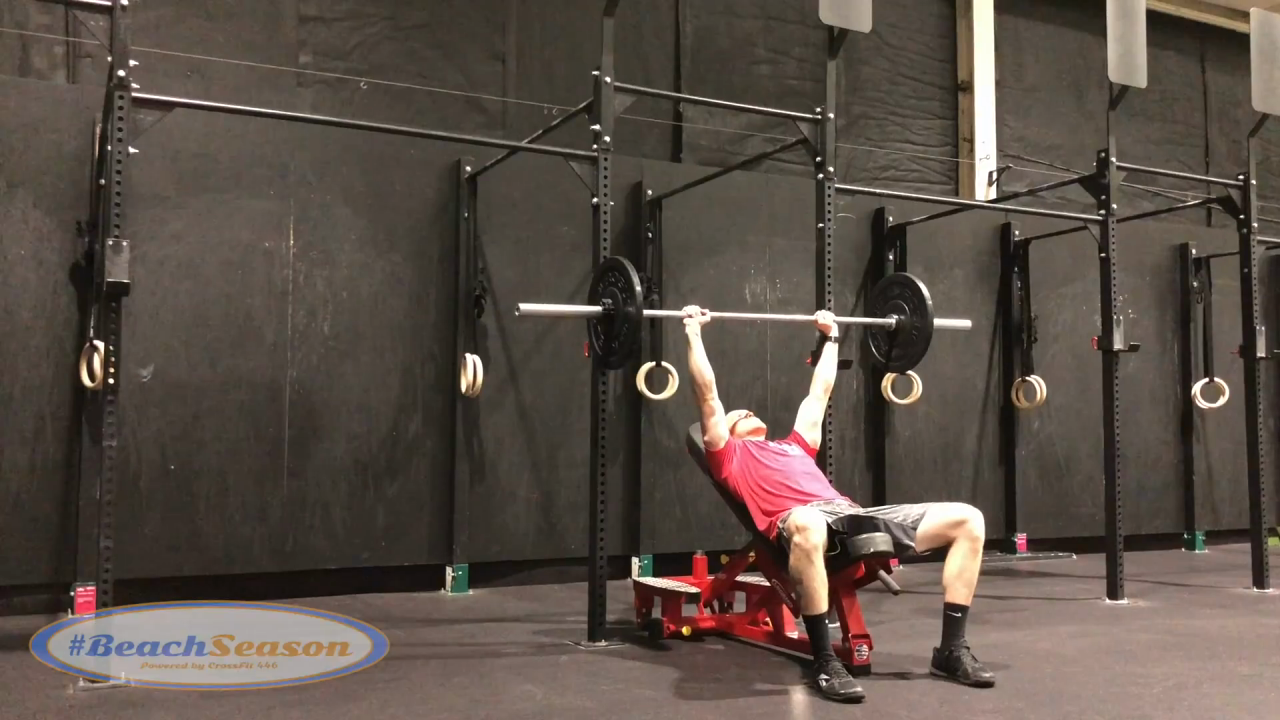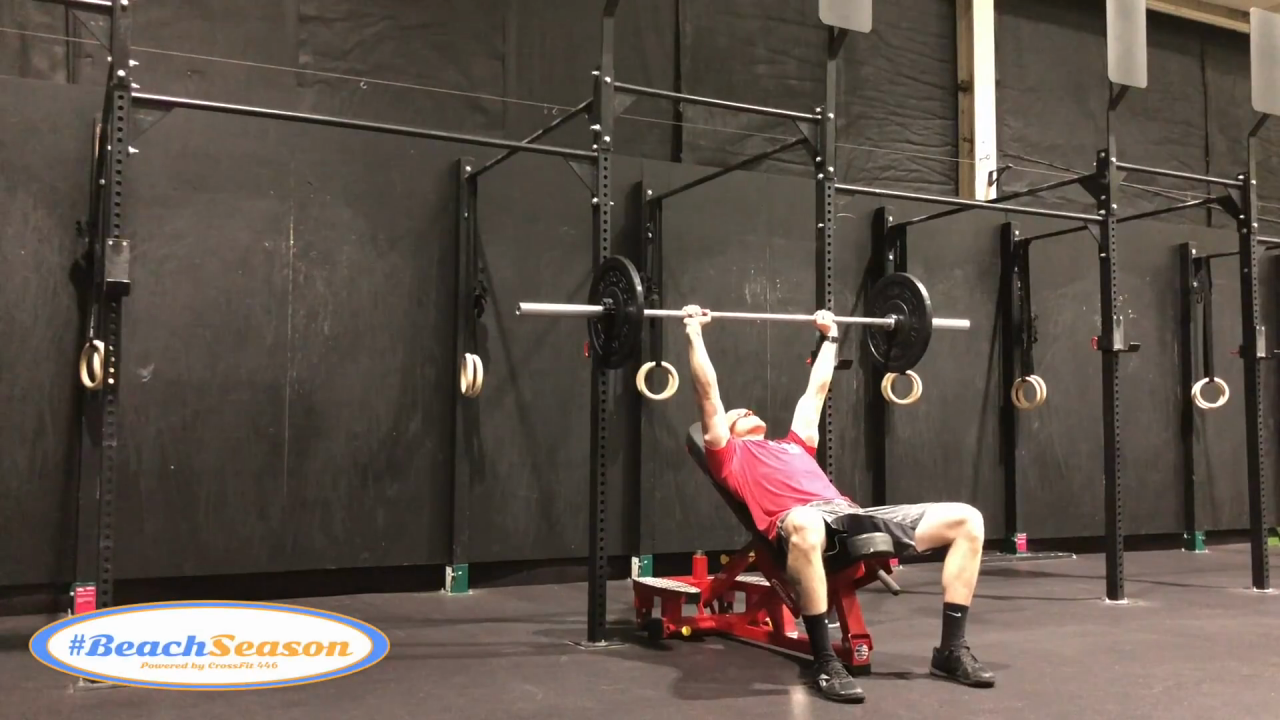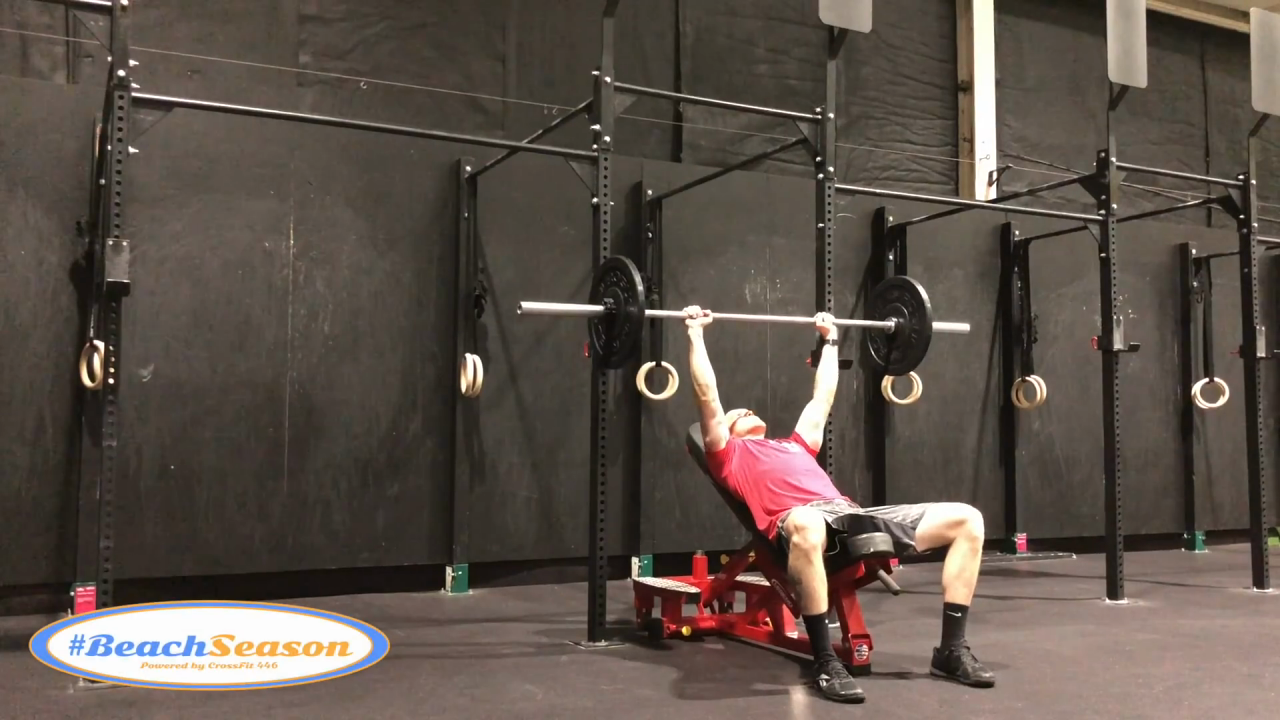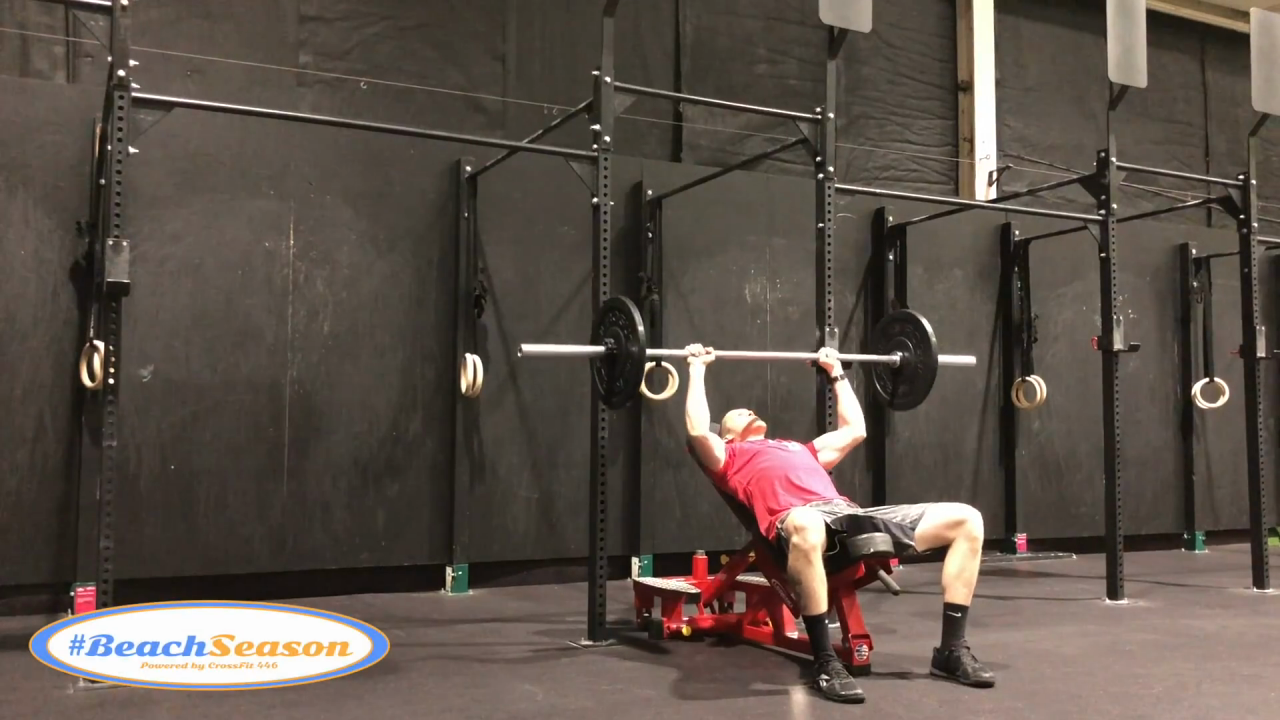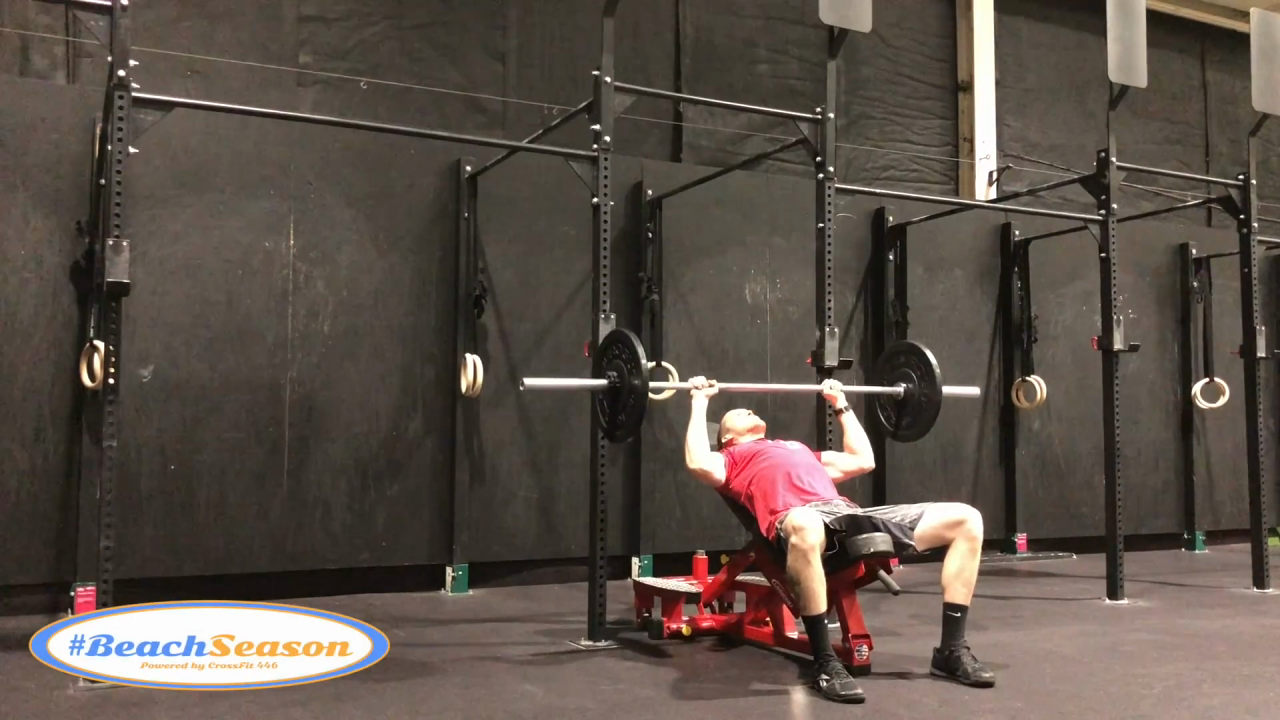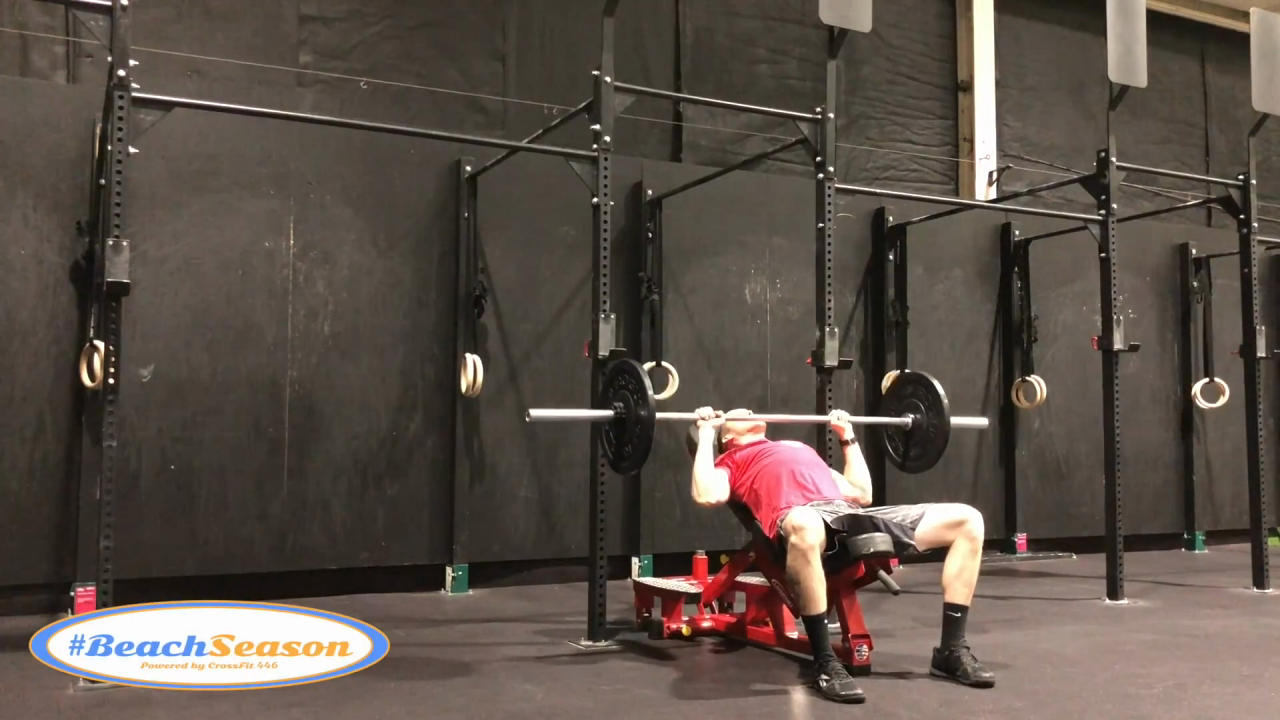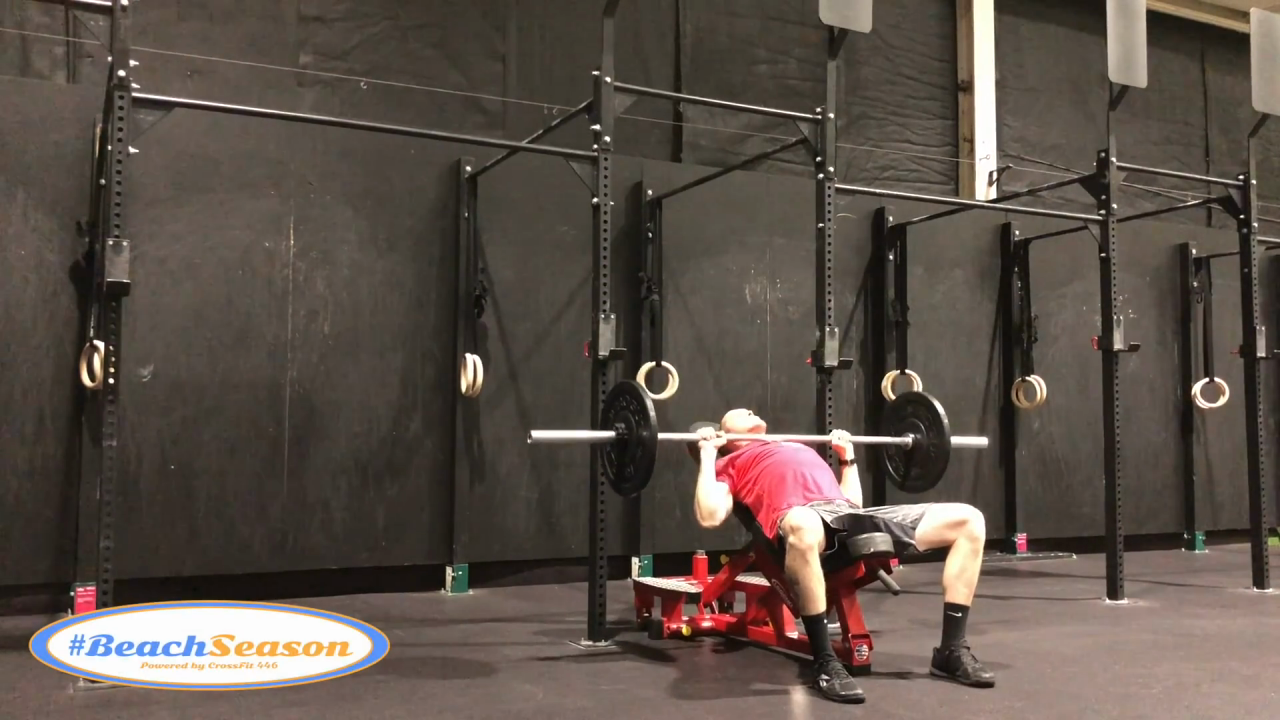
dt=0.5s
person 1, frame 1
left shoulder: (796, 445)
right shoulder: (729, 455)
left elbow: (820, 392)
right elbow: (707, 394)
left wrist: (832, 336)
right wrist: (693, 333)
left hip: (853, 515)
right hip: (801, 521)
left knee: (968, 520)
right knee: (808, 527)
left ankle: (952, 650)
right ankle: (825, 662)
person 1, frame 2
left shoulder: (794, 445)
right shoulder: (729, 454)
left elbow: (817, 389)
right elbow: (707, 392)
left wrist: (830, 336)
right wrist: (694, 332)
left hip: (853, 515)
right hip: (804, 522)
left knee: (966, 520)
right knee: (805, 526)
left ankle: (952, 650)
right ankle: (825, 662)
person 1, frame 3
left shoulder: (794, 445)
right shoulder: (729, 454)
left elbow: (824, 397)
right elbow: (707, 397)
left wrist: (830, 338)
right wrist: (696, 333)
left hip: (853, 515)
right hip: (803, 522)
left knee: (967, 520)
right knee: (806, 527)
left ankle: (952, 650)
right ankle: (825, 663)
person 1, frame 4
left shoulder: (798, 450)
right shoulder: (730, 458)
left elbow: (854, 430)
right elbow: (699, 432)
left wrist: (836, 374)
right wrist: (697, 369)
left hip: (851, 514)
right hip: (801, 521)
left knee: (967, 520)
right knee: (806, 526)
left ankle: (952, 650)
right ankle: (826, 662)
person 1, frame 5
left shoulder: (799, 448)
right shoulder: (730, 459)
left elbow: (863, 461)
right elbow: (699, 464)
left wrist: (841, 405)
right wrist: (700, 403)
left hip: (852, 514)
right hip: (801, 521)
left knee: (966, 520)
right knee: (804, 527)
left ankle: (952, 650)
right ankle: (825, 662)
person 1, frame 6
left shoulder: (801, 449)
right shoulder: (731, 461)
left elbow: (863, 494)
right elbow: (707, 496)
left wrist: (847, 436)
right wrist: (706, 433)
left hip: (852, 515)
right hip: (803, 518)
left knee: (967, 521)
right knee: (804, 525)
left ankle: (952, 651)
right ankle: (825, 663)
person 1, frame 7
left shoulder: (802, 451)
right shoulder: (731, 465)
right elbow: (709, 517)
left wrist: (847, 457)
right wrist: (708, 453)
left hip: (850, 515)
right hip: (801, 518)
left knee: (968, 521)
right knee: (804, 527)
left ankle: (952, 651)
right ankle: (825, 662)
